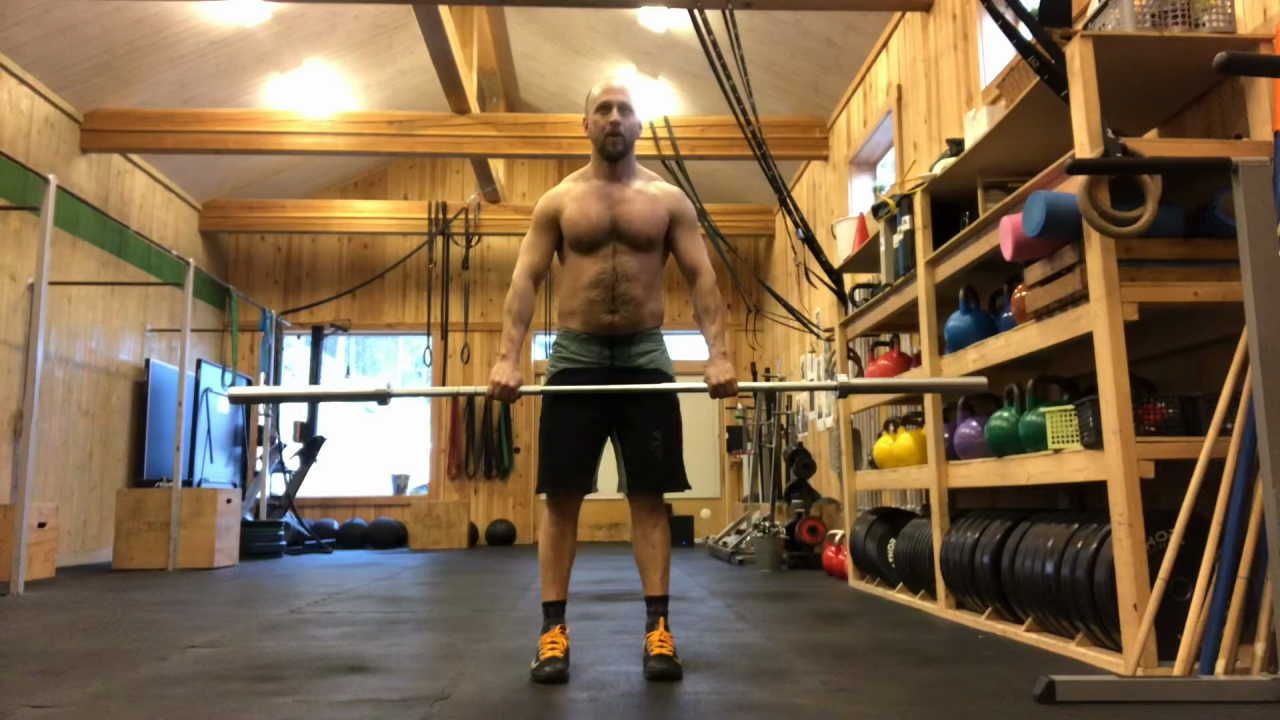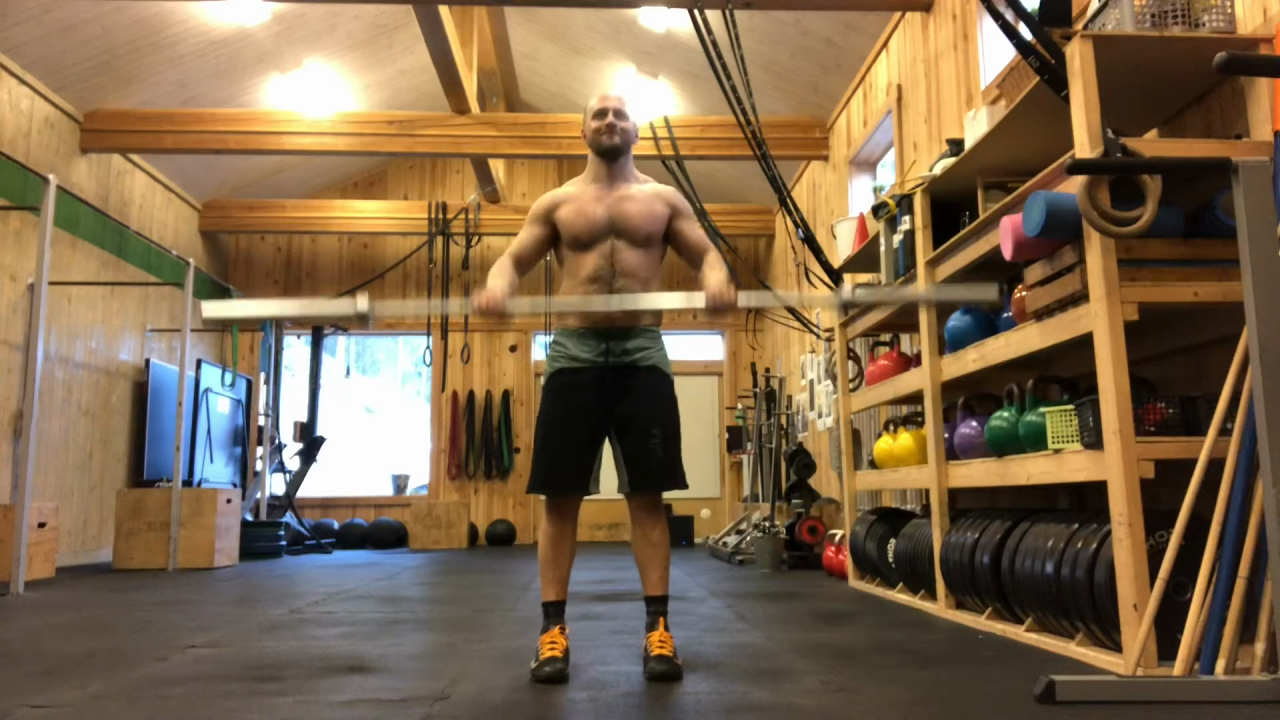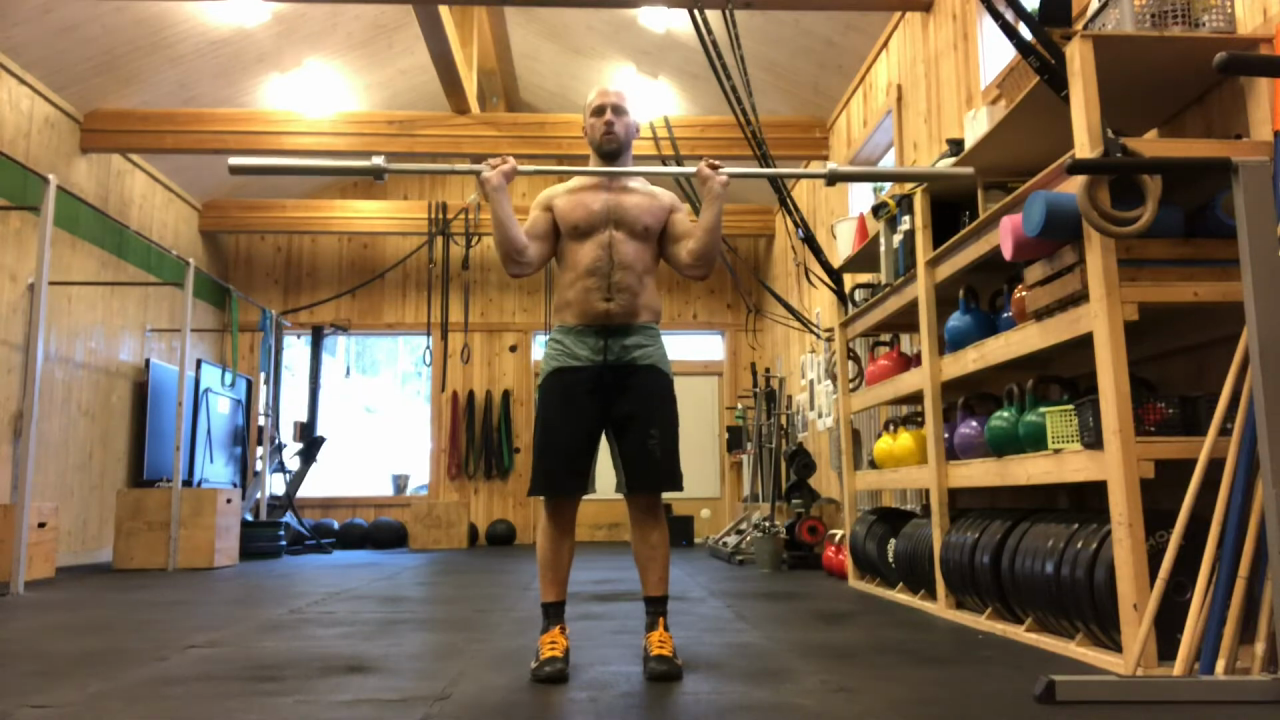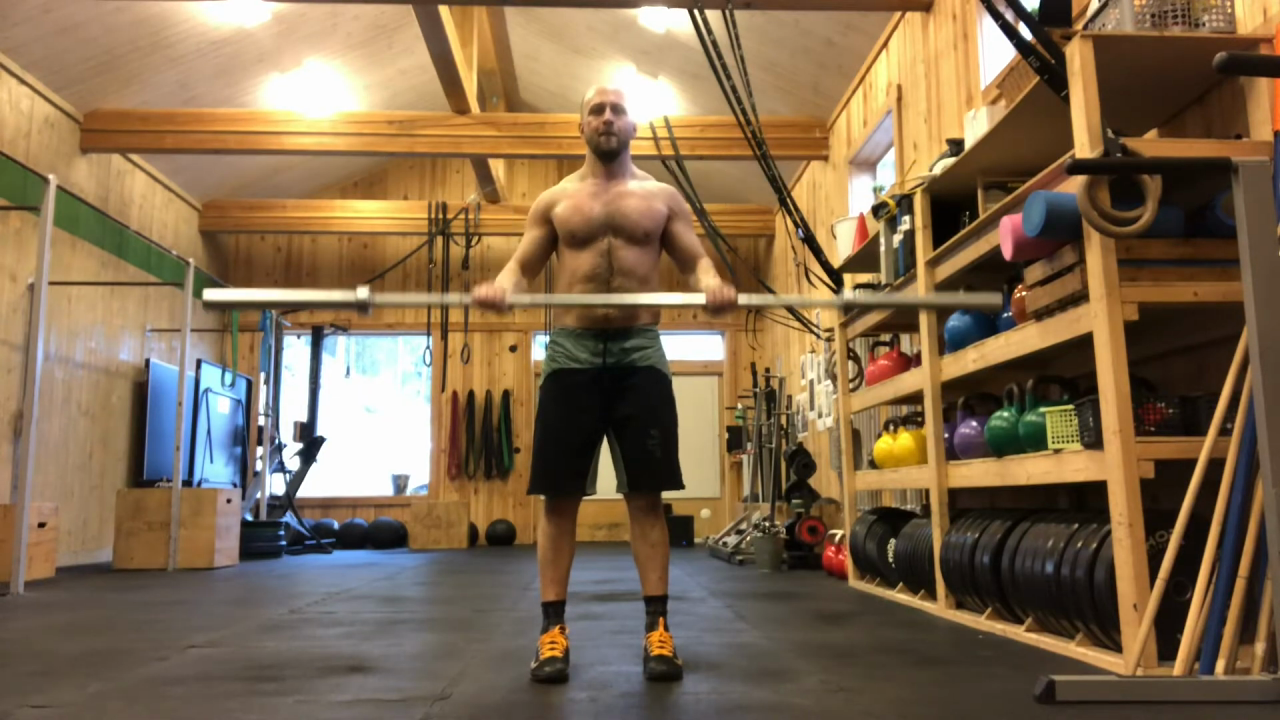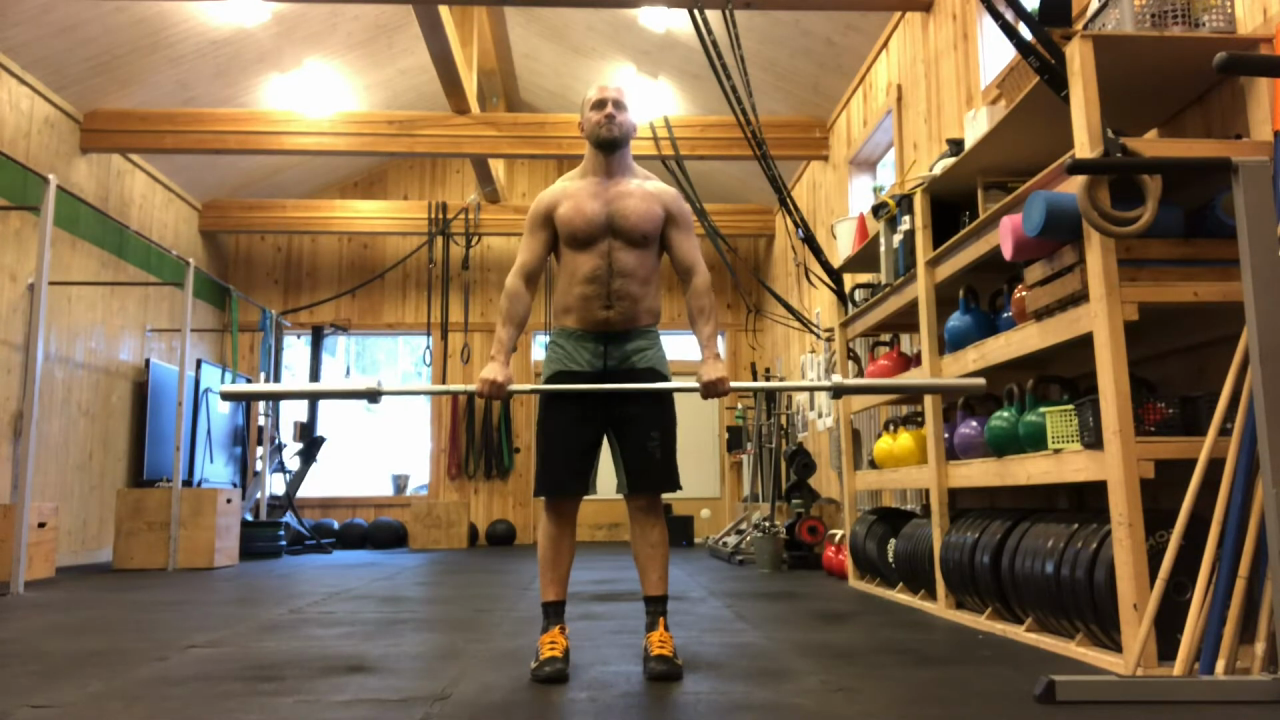
dt=0.7s
person 1, frame 1
left shoulder: (668, 199)
right shoulder: (557, 201)
left elbow: (701, 276)
right elbow: (525, 279)
left wrist: (719, 354)
right wrist: (507, 357)
left hip: (645, 357)
right hip: (574, 358)
left knee: (649, 497)
right knee: (561, 498)
left ankle: (657, 628)
right ankle: (553, 630)
person 1, frame 2
left shoulder: (664, 199)
right shoulder: (556, 202)
left elbow: (706, 254)
right elbow: (512, 261)
left wrist: (717, 282)
right wrist: (495, 290)
left hip: (643, 357)
right hip: (573, 355)
left knee: (648, 494)
right knee: (560, 496)
left ankle: (657, 628)
right ankle: (553, 629)
person 1, frame 3
left shoulder: (663, 198)
right shoulder: (555, 197)
left elbow: (699, 264)
right elbow: (518, 261)
left wrist: (713, 196)
right wrist: (497, 193)
left hip: (641, 353)
right hip: (572, 353)
left knee: (647, 495)
right knee: (559, 496)
left ankle: (658, 629)
right ankle: (553, 630)
person 1, frame 4
left shoulder: (663, 197)
right shoulder: (554, 200)
left elbow: (695, 261)
right elbow: (522, 268)
left wrist: (714, 286)
right wrist: (498, 288)
left hip: (640, 354)
right hip: (570, 355)
left knee: (646, 495)
right knee: (559, 497)
left ankle: (657, 627)
right ankle: (553, 630)
person 1, frame 5
left shoulder: (663, 198)
right shoulder: (554, 199)
left elbow: (695, 276)
right elbow: (520, 279)
left wrist: (710, 355)
right wrist: (499, 356)
left hip: (640, 355)
right hip: (570, 355)
left knee: (646, 495)
right knee: (559, 497)
left ankle: (657, 629)
right ankle: (553, 630)
